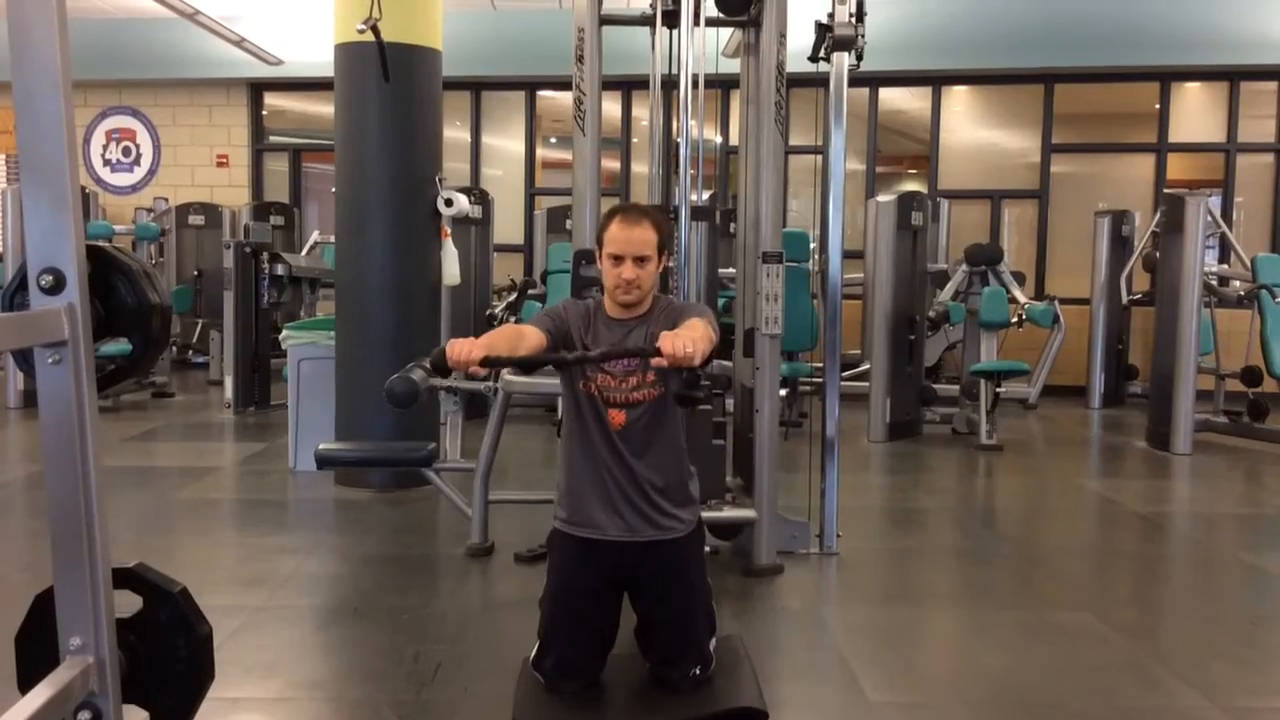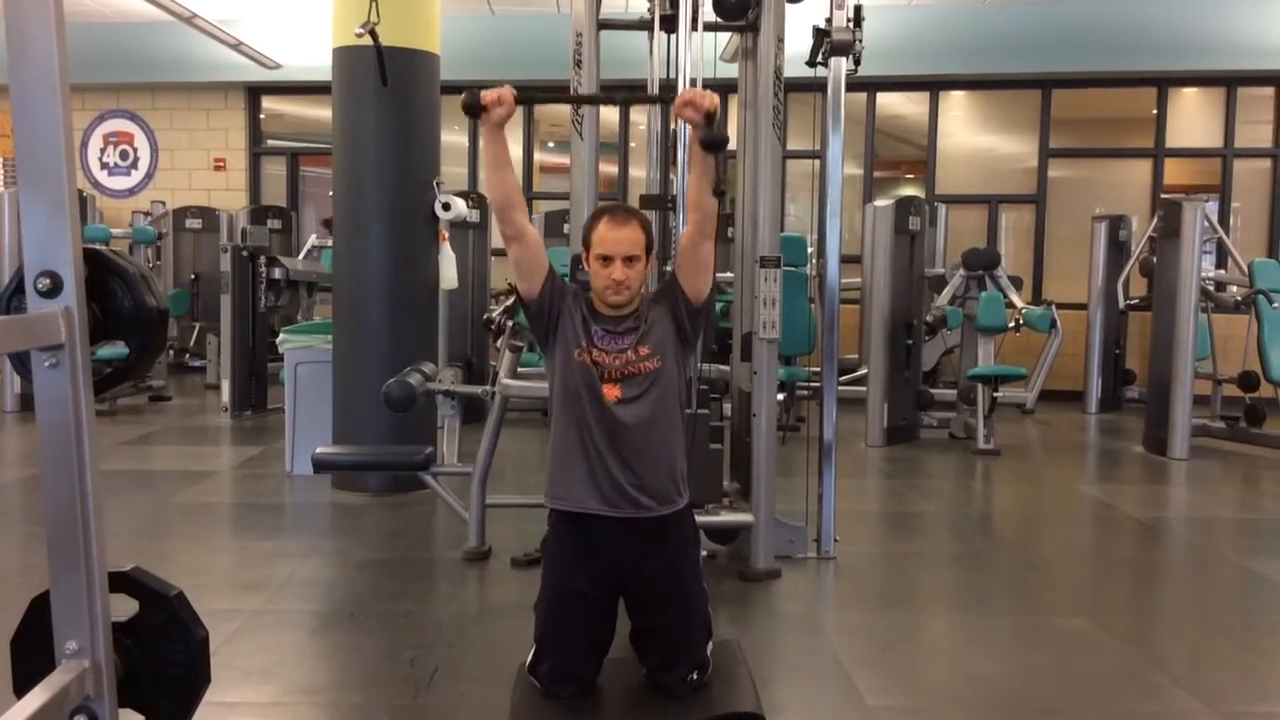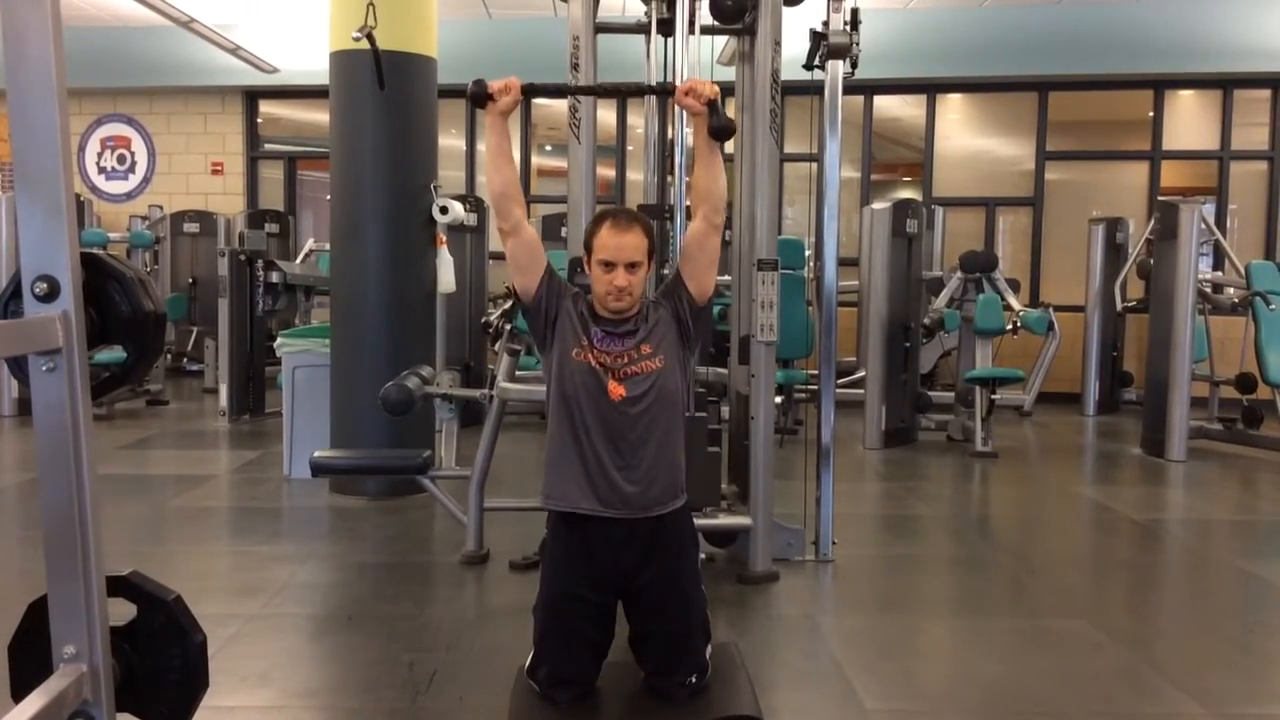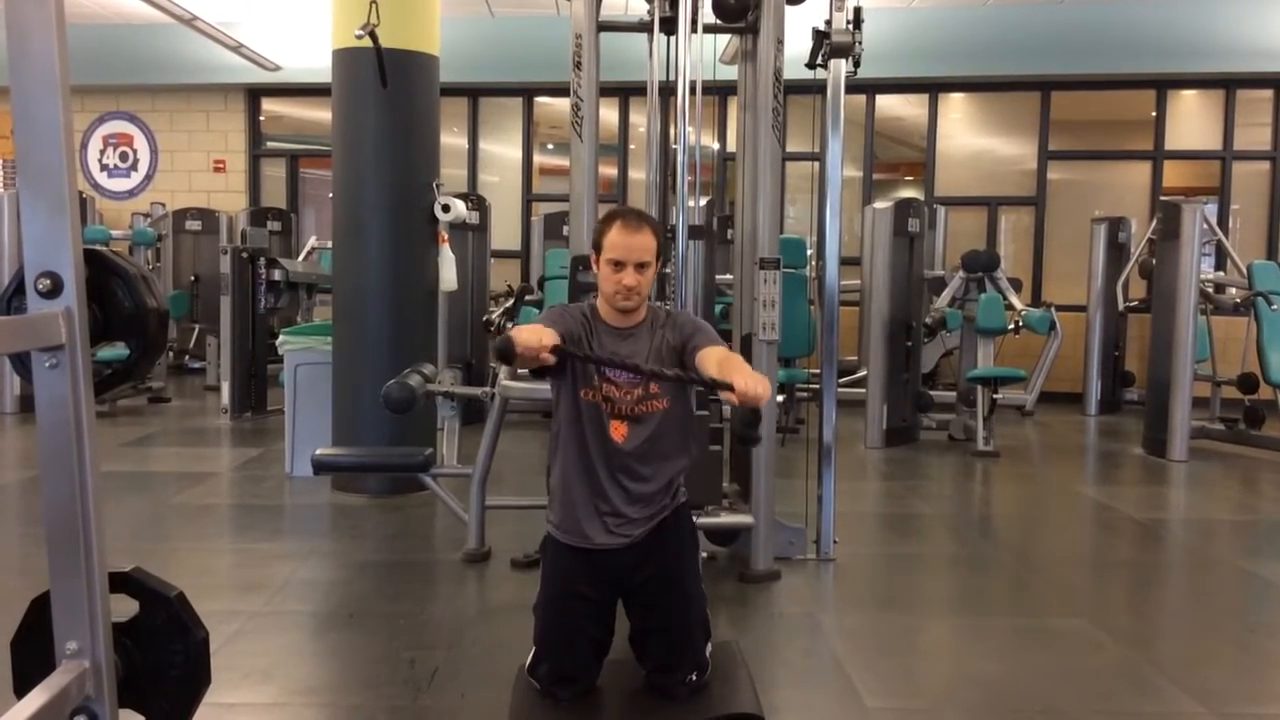
dt=1s
person 1, frame 1
left shoulder: (678, 317)
right shoulder: (571, 320)
left elbow: (699, 331)
right elbow: (523, 338)
left wrist: (687, 342)
right wrist: (479, 345)
left hip: (668, 529)
right hip: (584, 529)
left knee: (685, 674)
right knee: (564, 676)
left ankle: (653, 631)
person 1, frame 2
left shoulder: (673, 316)
right shoulder: (559, 314)
left elbow: (702, 225)
right elbow: (513, 224)
left wrist: (702, 133)
right wrist: (493, 129)
left hip: (663, 523)
right hip: (577, 524)
left knee: (681, 676)
right knee: (561, 678)
left ankle: (651, 639)
right ankle: (588, 641)
person 1, frame 3
left shoulder: (675, 318)
right shoulder: (558, 316)
left elbow: (709, 219)
right elbow: (511, 220)
left wrist: (702, 123)
right wrist: (496, 120)
left hip: (661, 526)
right hip: (577, 528)
left knee: (680, 681)
right knee: (560, 684)
left ankle: (652, 644)
right ankle: (585, 648)
person 1, frame 4
left shoulder: (680, 330)
right shoulder: (569, 324)
left elbow: (717, 358)
right elbow: (542, 339)
left wrist: (743, 377)
right wrist: (528, 340)
left hip: (661, 528)
right hip: (578, 533)
left knee: (682, 680)
right knee: (559, 682)
left ankle: (644, 636)
